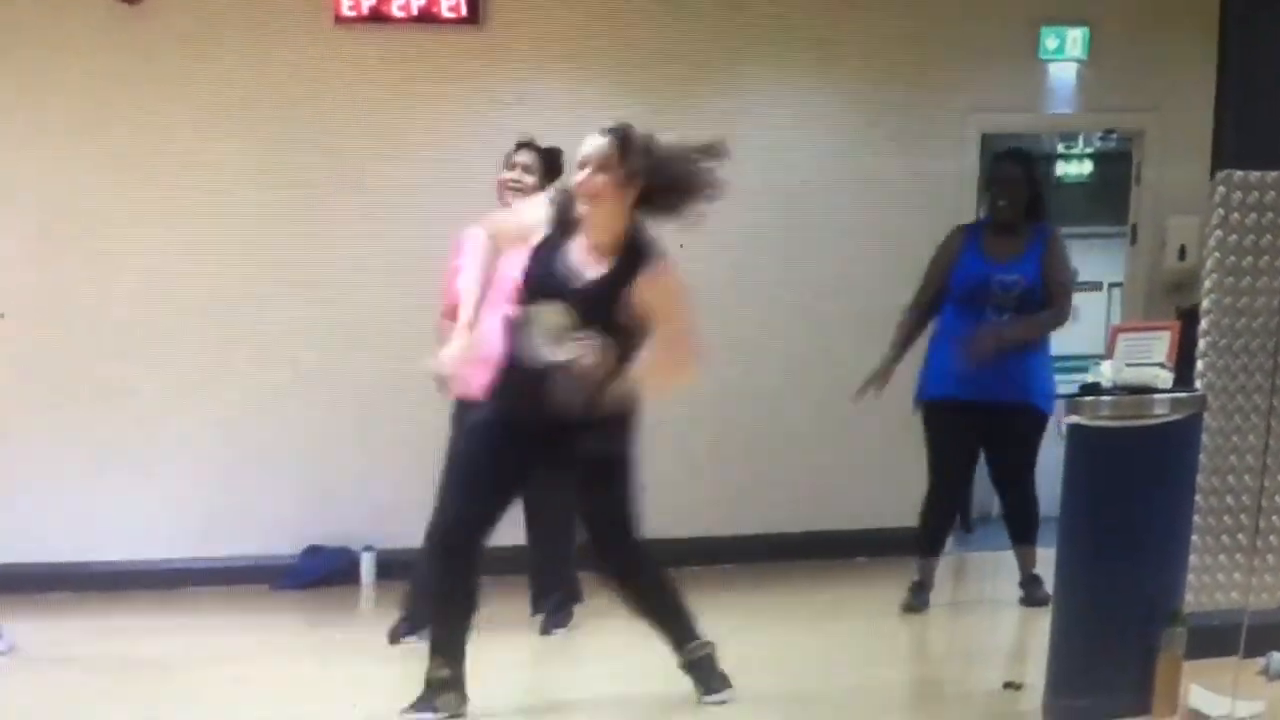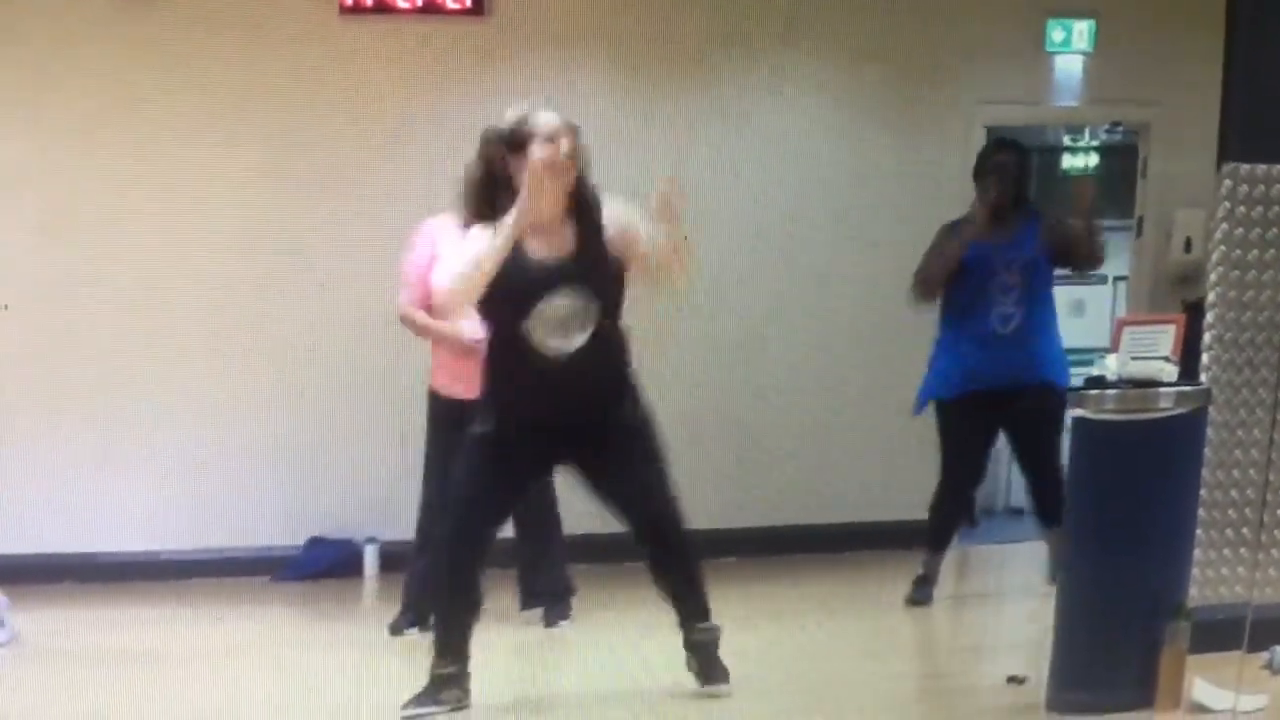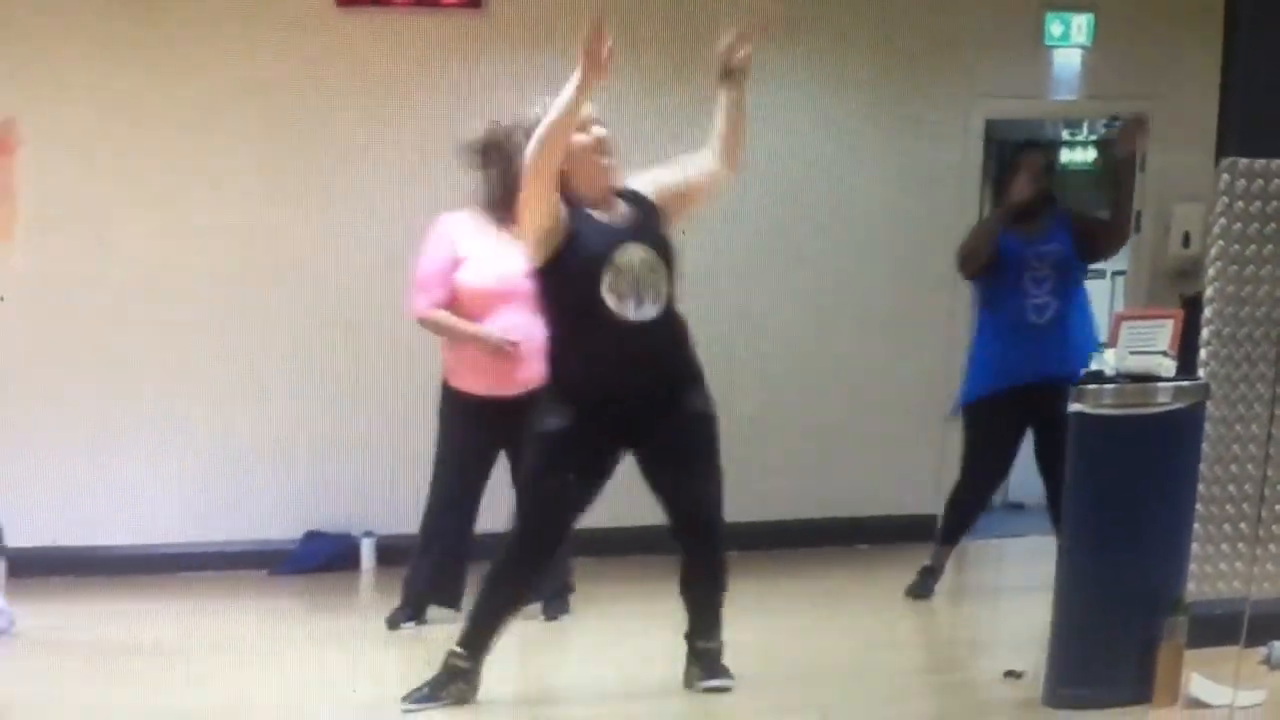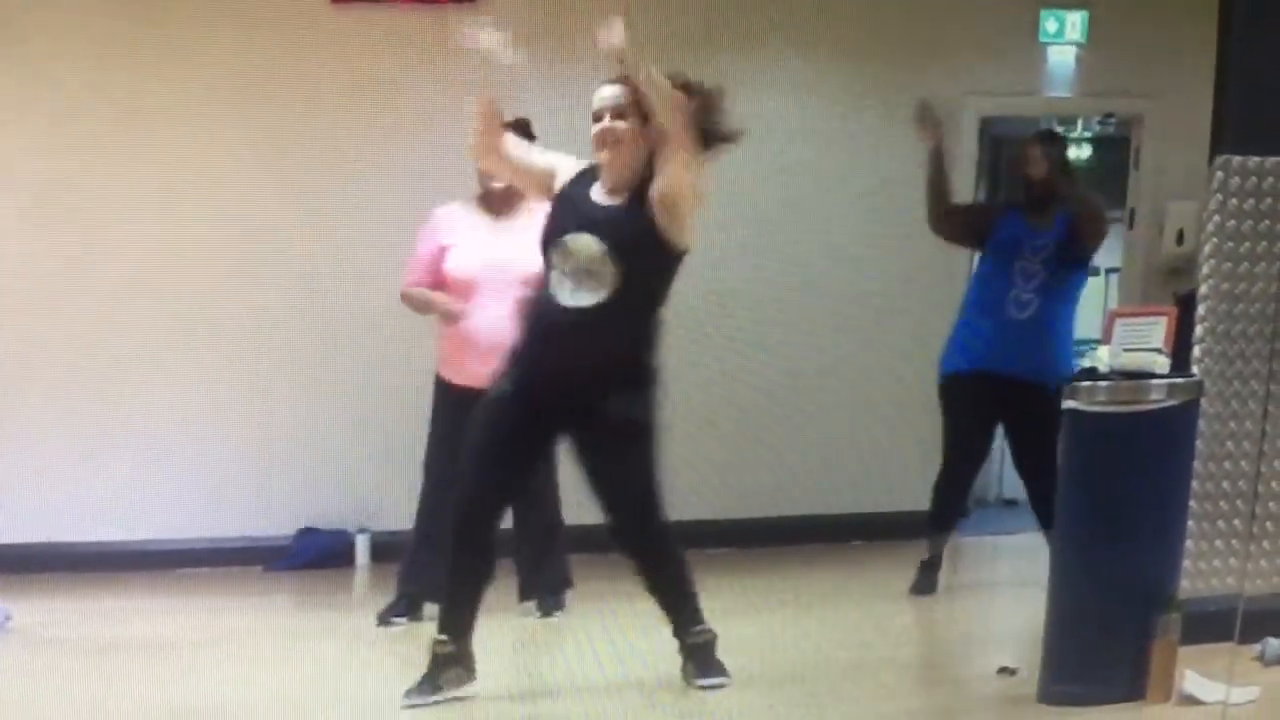
dt=0.3s
person 1, frame 1
left shoulder: (649, 271)
right shoulder: (552, 226)
left elbow: (677, 361)
right elbow: (491, 229)
left wrist: (608, 380)
left hip: (590, 431)
right hip: (509, 417)
left knee: (621, 558)
right knee: (450, 539)
left ankle: (698, 657)
person 1, frame 2
left shoulder: (607, 222)
right shoulder: (491, 238)
left elbow: (670, 272)
right elbow: (456, 293)
left wrist: (669, 240)
right wrist: (516, 228)
left hip: (606, 413)
right hip: (515, 419)
left knee: (663, 529)
right knee: (460, 543)
left ankle: (703, 647)
person 1, frame 3
left shoulder: (648, 199)
right shoulder: (549, 219)
left elbow: (724, 163)
right elbow: (537, 164)
left wrist: (730, 85)
right wrist: (581, 82)
left hip: (675, 402)
right hip: (583, 412)
left knee: (703, 532)
right knee: (532, 543)
left ankle: (704, 653)
right ankle: (461, 668)
person 1, frame 4
left shoulder: (668, 194)
right shoulder: (569, 179)
left elbow: (681, 127)
right elbow: (491, 149)
left wrist: (637, 63)
left hip: (613, 392)
right hip: (529, 385)
left knee: (639, 528)
right knee: (472, 516)
left ankle: (696, 644)
right ankle: (451, 658)
person 2, frame 1
right shoulder: (470, 240)
right elbow: (450, 312)
right wrist: (448, 358)
right hip: (475, 398)
left knee: (547, 503)
left ankle: (556, 602)
right ankle: (424, 608)
person 2, frame 2
right shoulder: (436, 232)
right elbow: (408, 307)
right wrist: (451, 336)
right hip: (453, 395)
left knee: (533, 496)
right knee: (440, 498)
left ankle: (552, 594)
right ankle: (419, 603)
person 2, frame 3
right shoulder: (453, 229)
right elbow: (424, 311)
right wrist: (479, 334)
left hip: (537, 390)
right hip: (469, 394)
right knee: (451, 496)
left ankle: (552, 591)
right ankle: (420, 597)
person 2, frame 4
left shoulder: (548, 217)
right shoulder: (447, 220)
right elbow: (413, 288)
right wrist: (439, 301)
right hip: (460, 383)
left knee: (536, 488)
right knee: (442, 490)
left ankle: (547, 587)
right ankle: (413, 593)
person 3, frame 1
left shoulder: (1048, 244)
right shoulder: (961, 241)
left elbow: (1059, 310)
right elbow: (924, 305)
left wrist: (1007, 335)
right wrist: (891, 360)
left hip: (1019, 390)
right hip: (952, 387)
left knee: (1016, 483)
right knee: (947, 487)
left ankle: (1030, 575)
right ankle: (922, 581)
person 3, frame 2
left shoulder: (1042, 229)
right shoulder: (954, 235)
left elbow: (1090, 260)
right elbow: (922, 290)
left wrist: (1085, 217)
right wrist: (965, 239)
left hip: (1035, 377)
right hip: (966, 380)
left knee: (1046, 470)
right knee: (958, 479)
right ankle: (927, 574)
person 3, frame 3
left shoulder: (1071, 228)
right shoulder: (993, 233)
left elbow: (1118, 234)
right elbow: (968, 265)
left wrist: (1123, 170)
right wrist: (1009, 205)
left hip: (1065, 375)
right hip: (1000, 378)
left knee: (1064, 477)
right knee: (979, 476)
right ankle: (933, 567)
person 3, frame 4
left shoulder: (1078, 222)
right shoulder: (998, 218)
left elbow: (1097, 222)
right elbow: (942, 220)
left wrist: (1054, 181)
right wrist: (937, 153)
left hip: (1041, 370)
right hip: (975, 363)
left knee: (1041, 467)
right knee: (960, 463)
right ankle: (931, 560)
